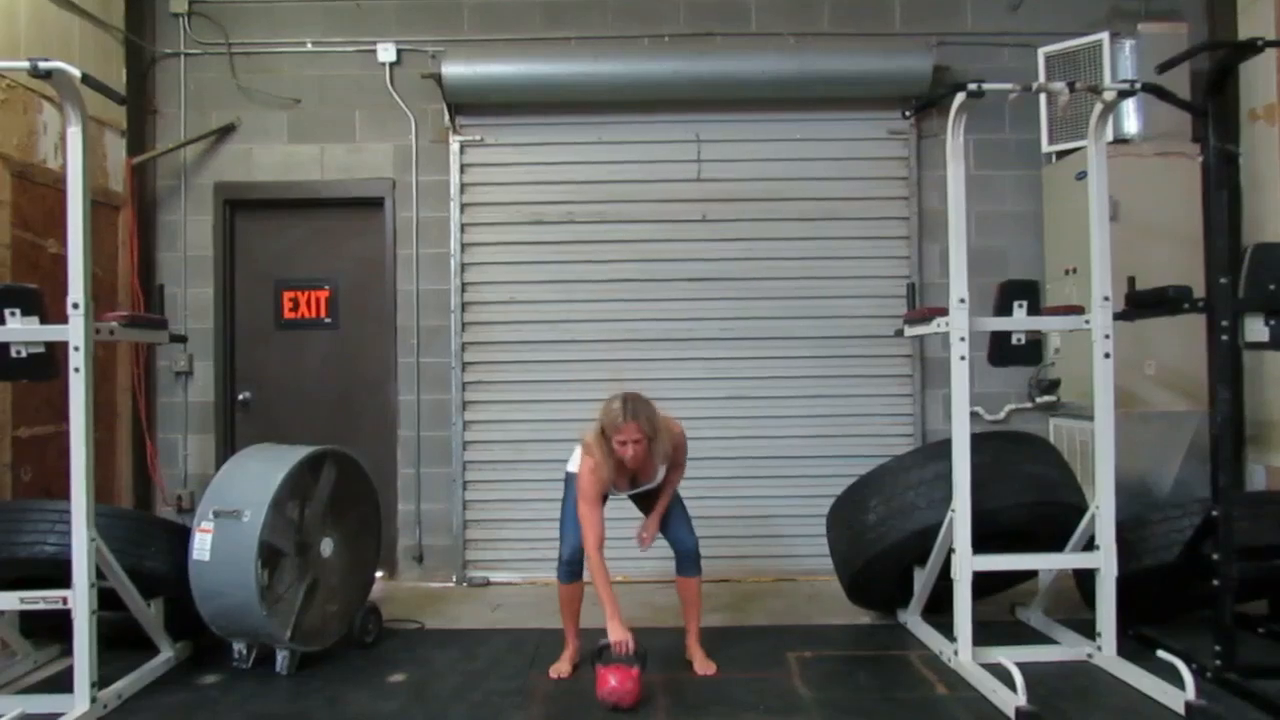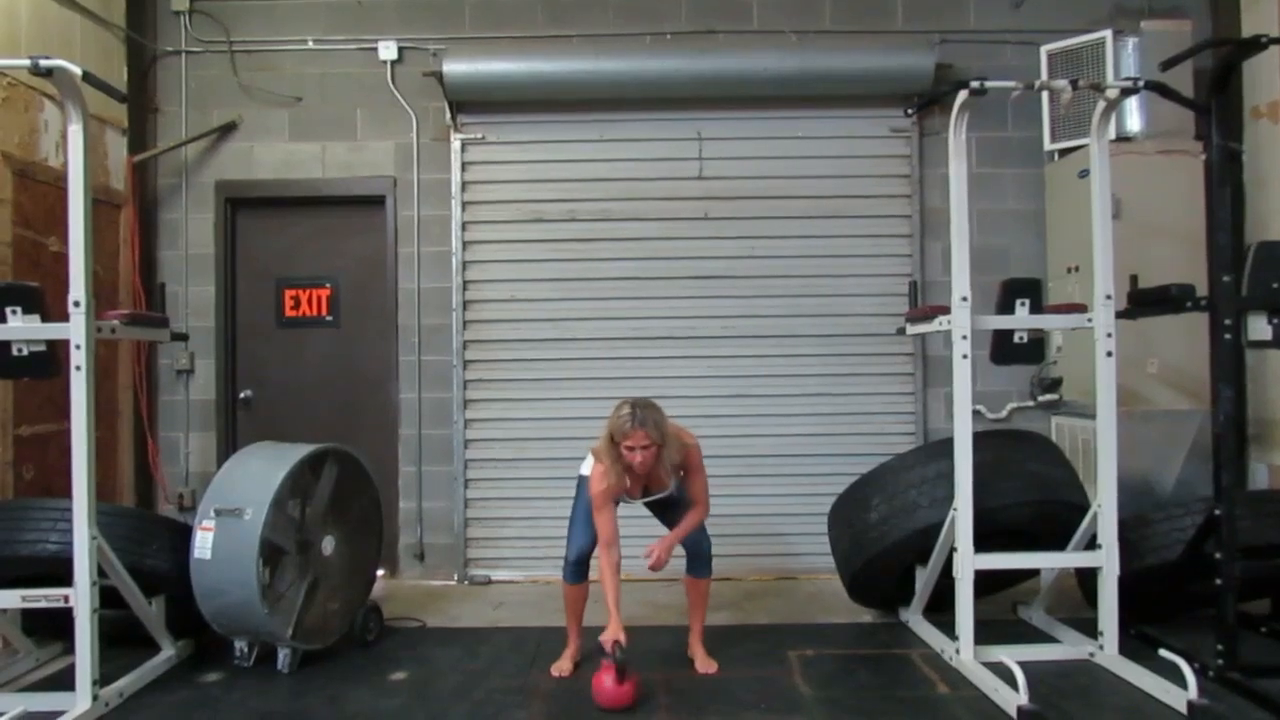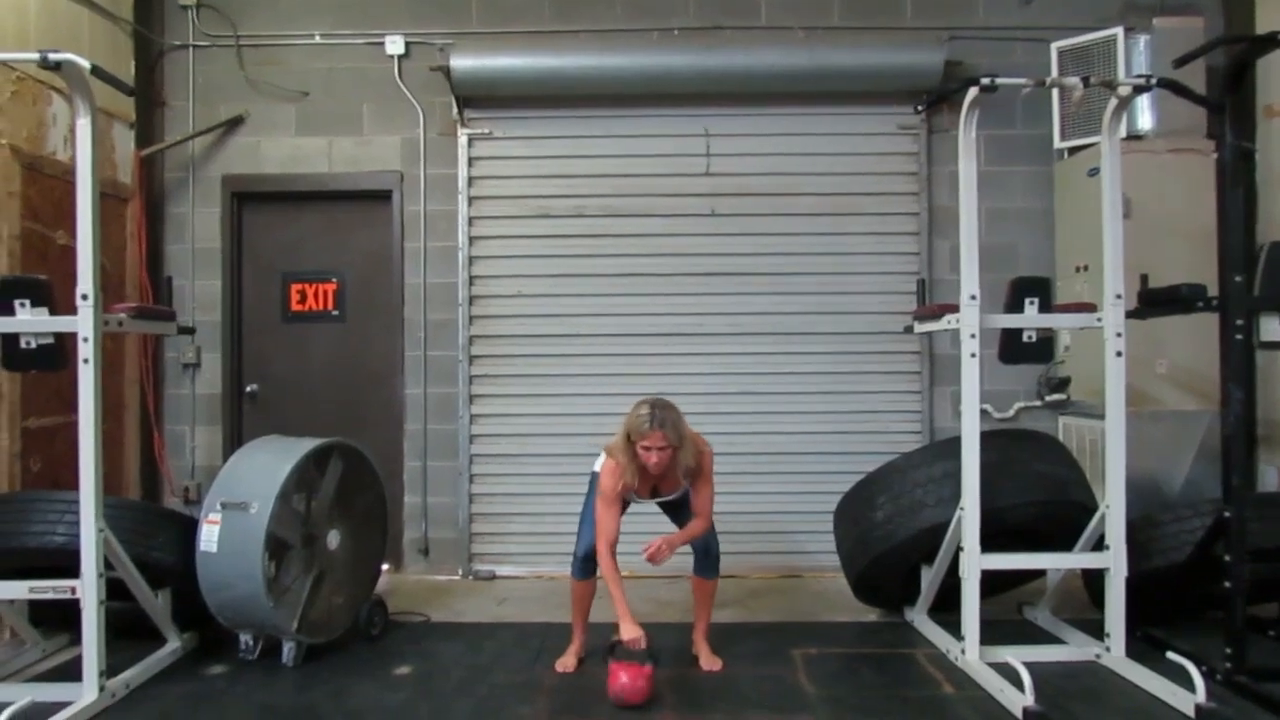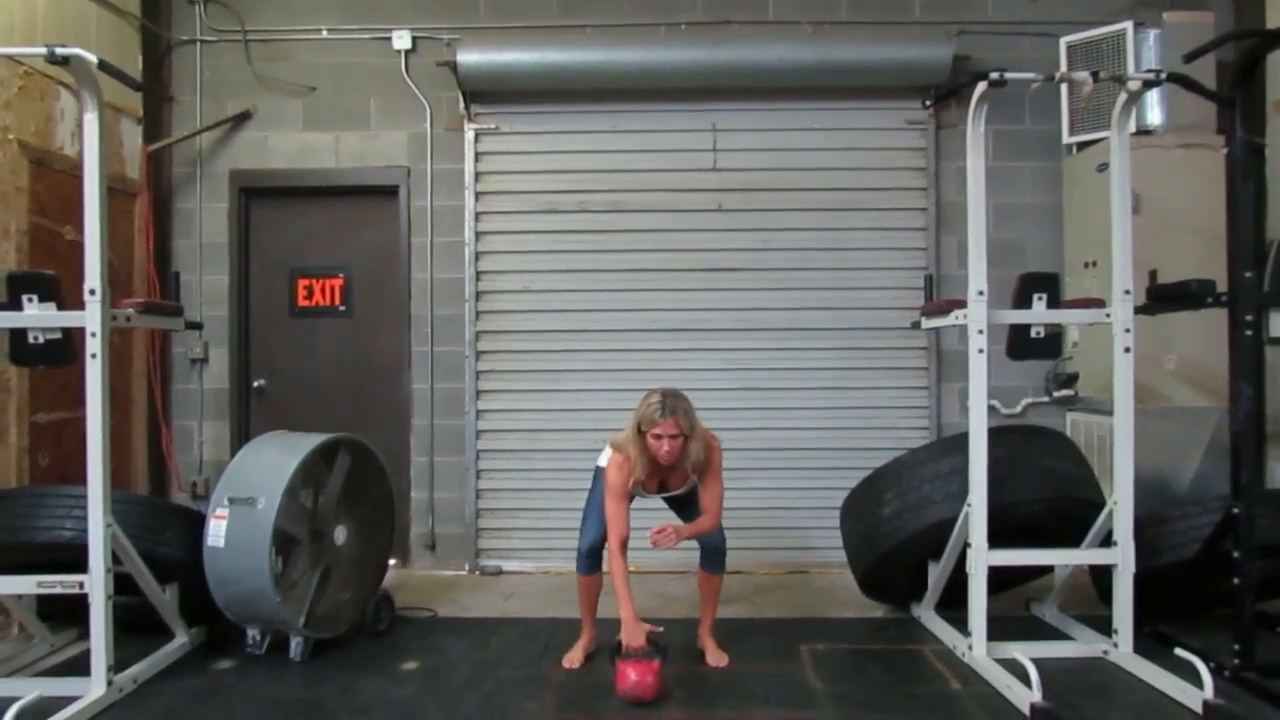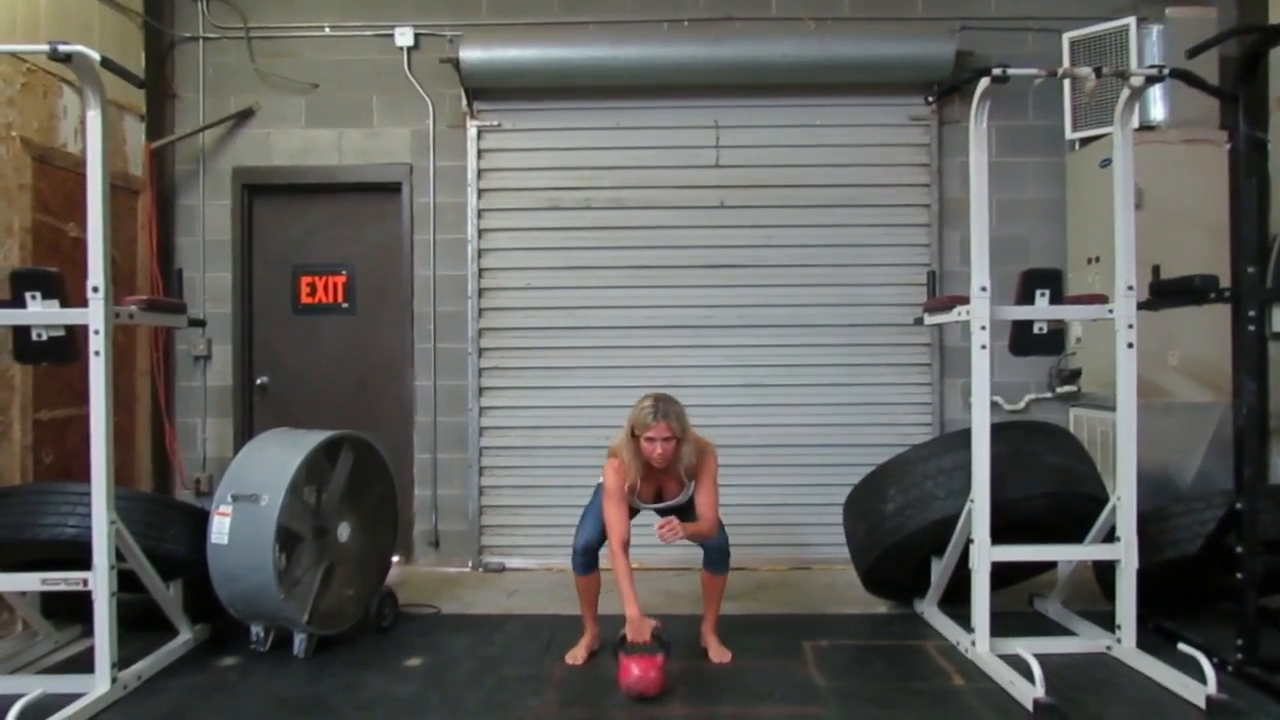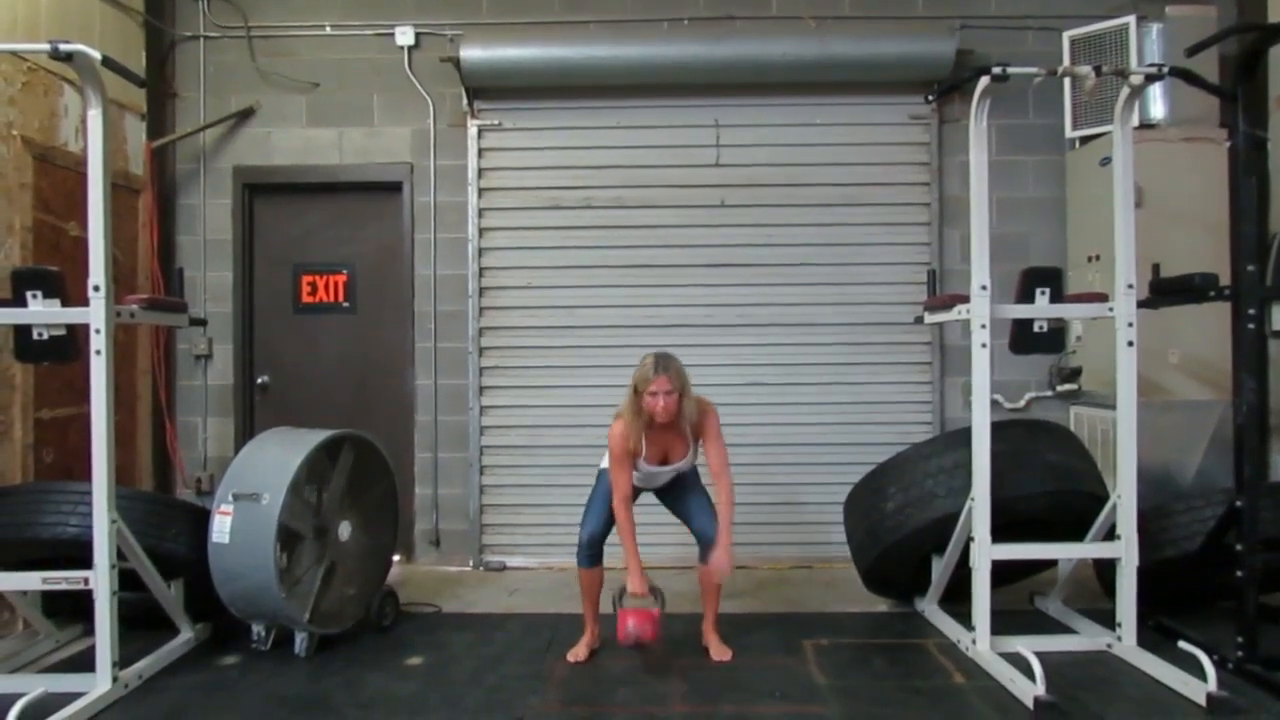
dt=0.4s
person 1, frame 1
left shoulder: (672, 435)
right shoulder: (593, 462)
left elbow: (675, 470)
right elbow: (593, 549)
left wrist: (655, 515)
right wrist: (614, 620)
left hip: (650, 481)
right hip: (581, 474)
left knee: (687, 546)
right knee: (571, 555)
left ankle: (693, 644)
right ankle: (571, 648)
person 1, frame 2
left shoulder: (685, 448)
right shoulder: (603, 471)
left elbow: (700, 507)
right elbow: (609, 549)
left wrist: (670, 541)
right wrist: (614, 620)
left hip: (664, 488)
right hip: (603, 481)
left knee: (700, 548)
right knee: (576, 555)
left ankle: (696, 643)
right ankle: (572, 647)
person 1, frame 3
left shoulder: (699, 453)
right shoulder: (615, 467)
left elbow: (703, 519)
right elbow: (605, 549)
left wrist: (674, 541)
right wrist: (626, 619)
left hip: (676, 488)
right hip: (619, 482)
left knee: (709, 550)
right knee: (585, 551)
left ankle: (700, 640)
right ankle: (577, 643)
person 1, frame 4
left shoulder: (707, 449)
right shoulder: (622, 460)
left elbow: (712, 519)
right elbow: (617, 546)
left wrist: (682, 531)
right wrist: (629, 618)
left hip: (681, 485)
right hip: (619, 474)
left knee: (715, 544)
right knee: (589, 546)
left ankle: (706, 635)
right ankle: (587, 636)
person 1, frame 5
left shoulder: (702, 454)
right shoulder: (618, 466)
left elbow: (708, 523)
right elbow: (618, 546)
left wrist: (684, 529)
right wrist: (634, 615)
left hip: (678, 502)
right hip: (624, 496)
left knee: (718, 545)
right knee: (584, 546)
left ankle: (709, 632)
right ankle: (590, 634)
person 1, frame 6
left shoulder: (701, 414)
right shoulder: (624, 428)
left elbow: (721, 477)
right elbow: (621, 502)
left wrist: (724, 542)
right wrist: (634, 570)
left hip: (677, 477)
right hip: (623, 476)
left knee: (711, 538)
right knee: (590, 538)
left ankle: (710, 631)
right ankle: (591, 632)
